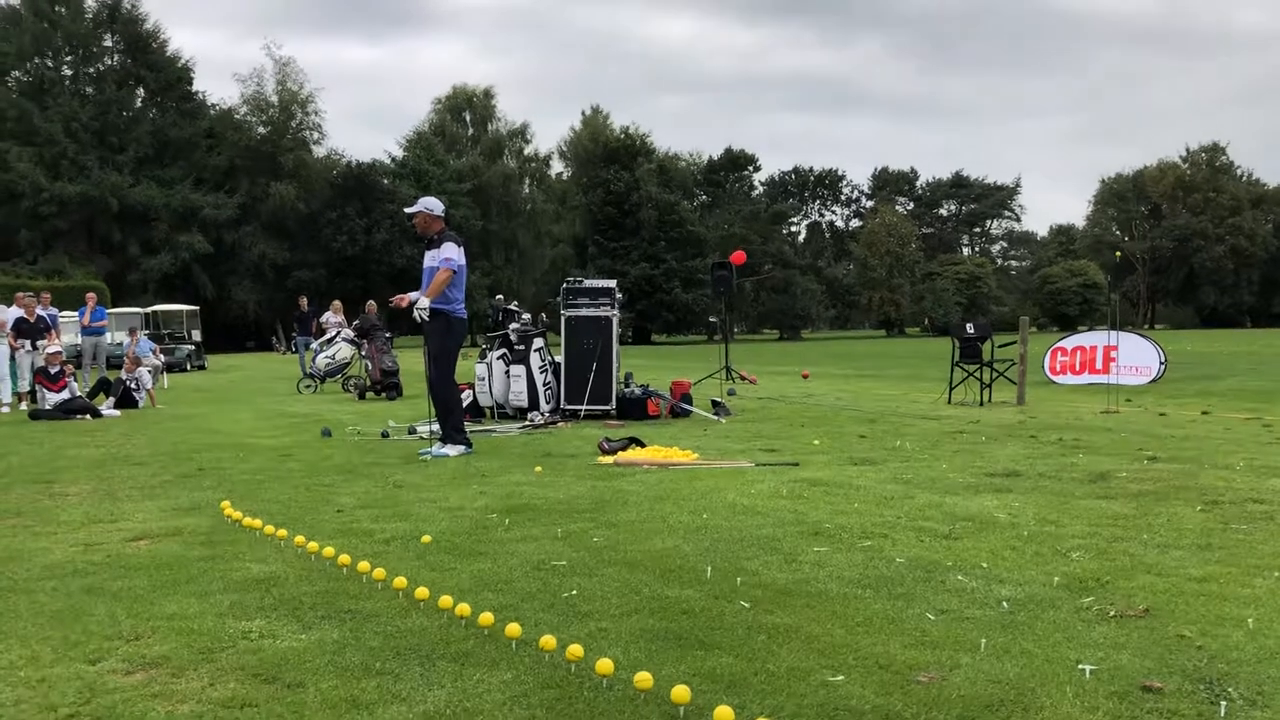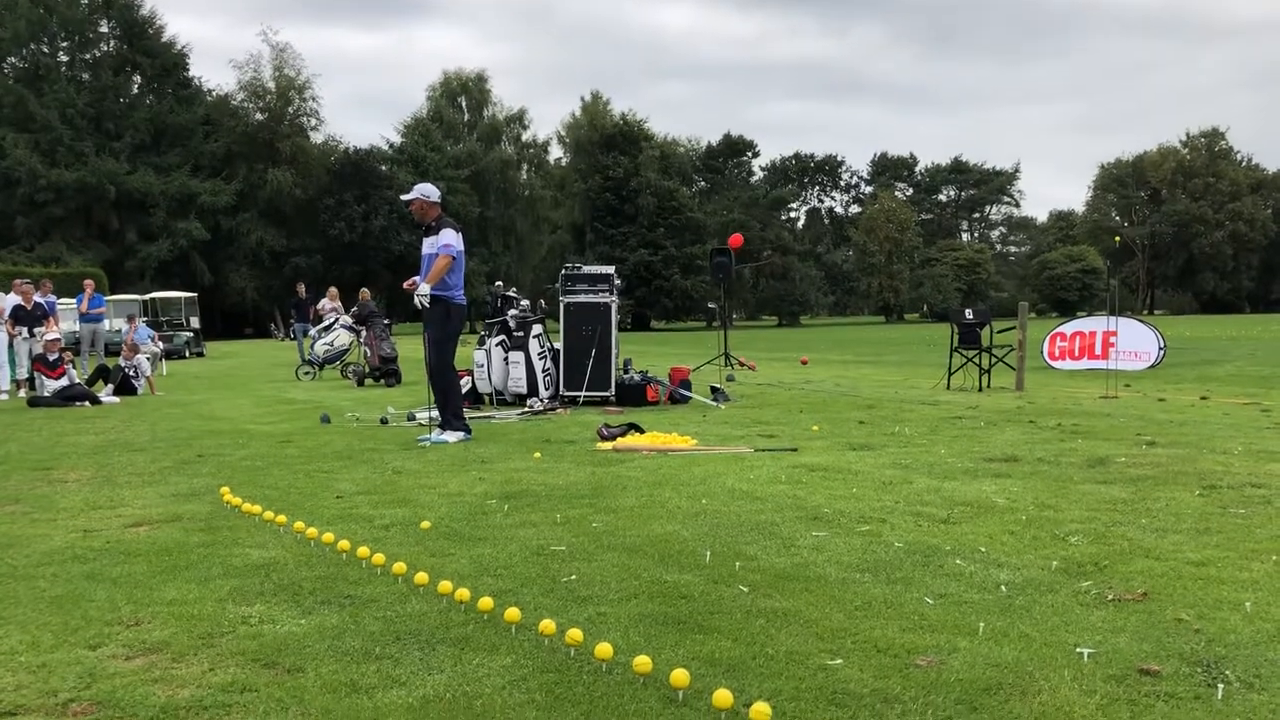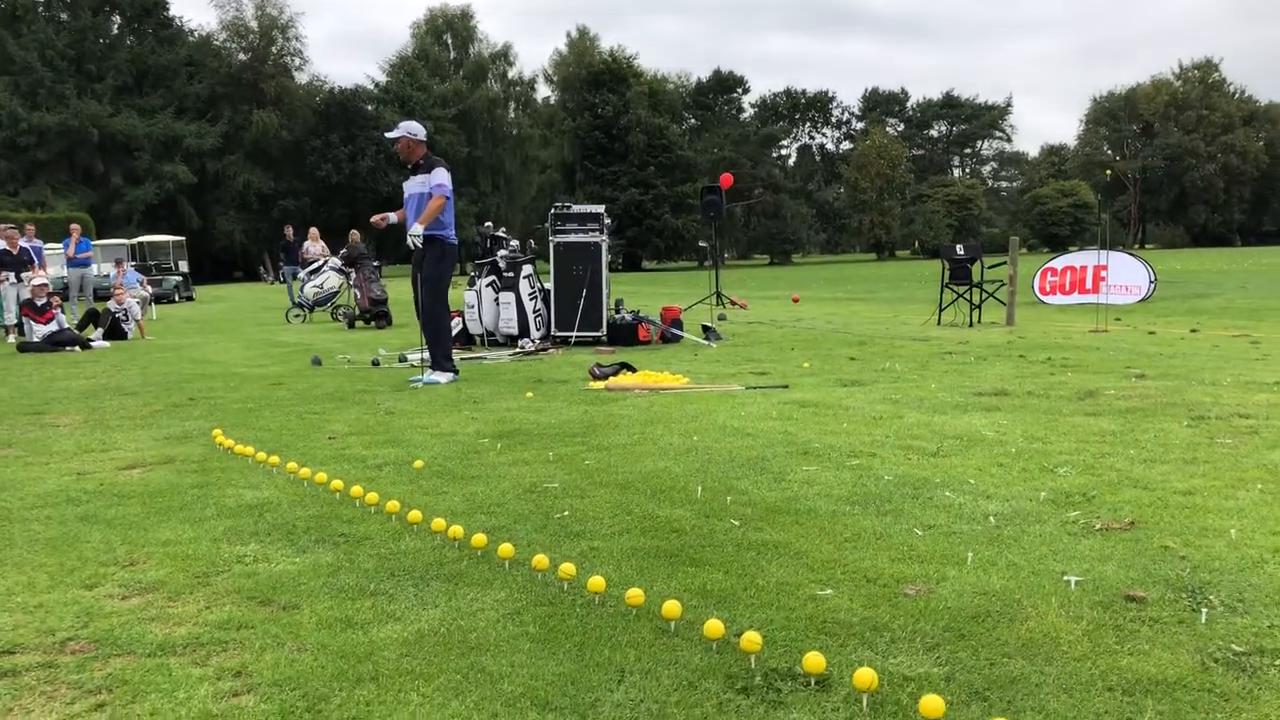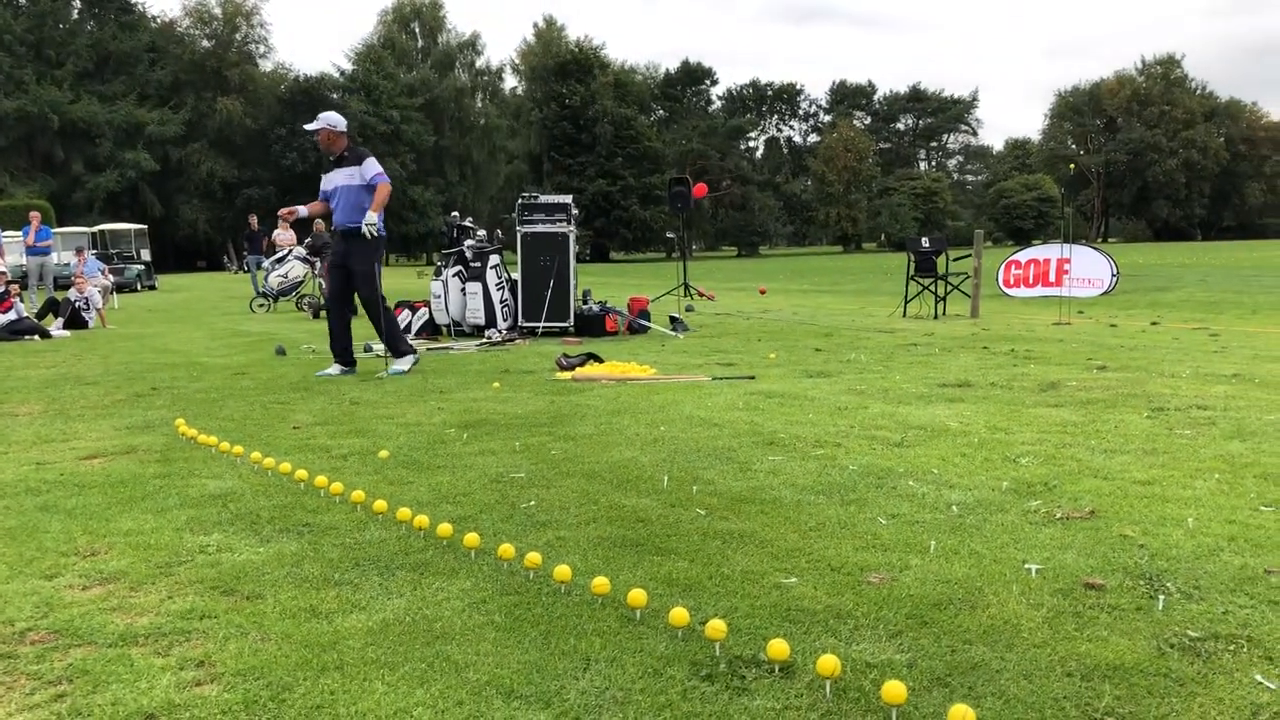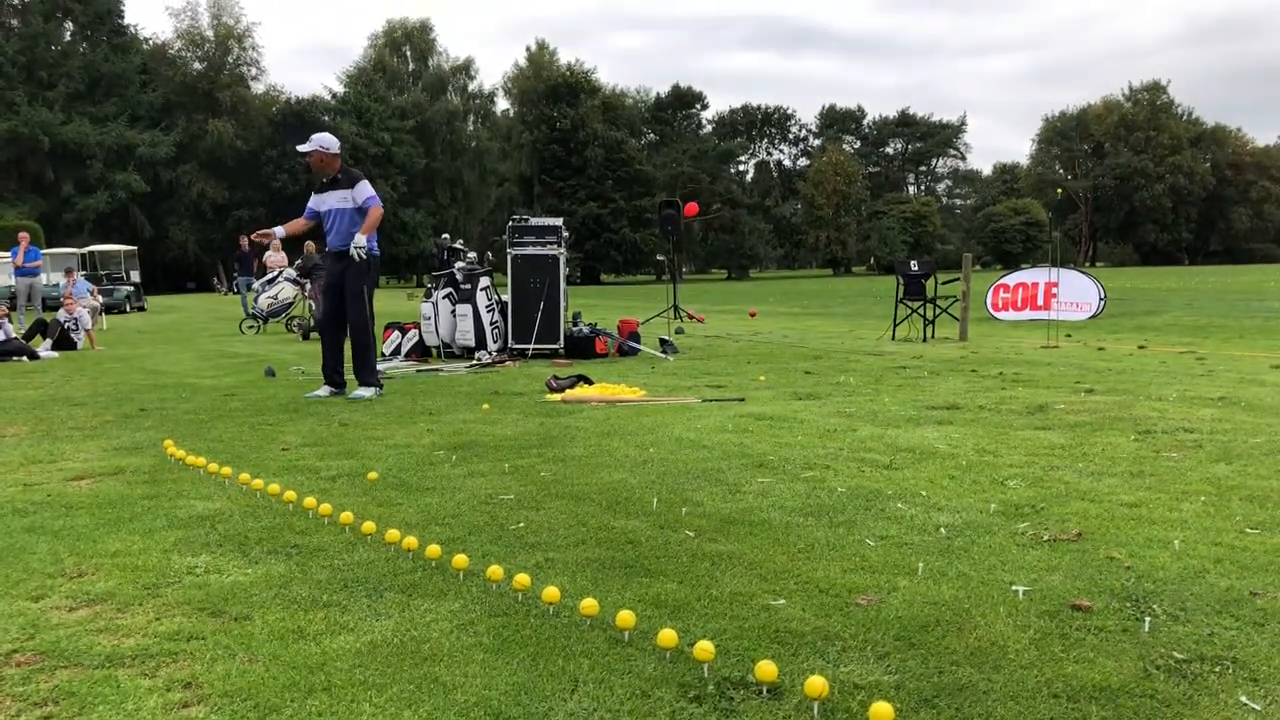
dt=1s
person 1, frame 1
left shoulder: (449, 242)
right shoulder: (431, 245)
left elbow: (447, 273)
left wrist: (425, 299)
right wrist: (413, 296)
left hip: (448, 320)
right hip: (435, 319)
left knee: (443, 381)
right knee: (437, 383)
left ankle: (459, 441)
right ankle: (448, 438)
person 1, frame 2
left shoulder: (447, 228)
right shoulder: (429, 231)
left elbow: (446, 259)
left wrist: (426, 285)
right wrist: (418, 280)
left hip: (447, 306)
right hip: (434, 305)
left knee: (442, 367)
right knee: (435, 368)
left ankle: (458, 427)
right ankle: (447, 424)
person 1, frame 3
left shoulder: (436, 167)
right shoulder: (411, 174)
left elbow: (440, 199)
left wrist: (419, 226)
right wrist: (391, 217)
left hip: (439, 245)
right hip: (421, 246)
left knee: (434, 306)
right knee: (423, 309)
left ankle: (445, 368)
right ankle: (437, 366)
person 1, frame 4
left shoulder: (362, 159)
right shoulder: (330, 169)
left elbow: (384, 186)
right elbow: (325, 203)
left wrist: (372, 213)
right wrist: (300, 211)
left hip: (366, 238)
right hip: (341, 239)
left knee: (371, 298)
right knee: (336, 302)
left ankle: (404, 353)
right ankle: (344, 362)
person 1, frame 5
left shoulder: (354, 180)
right shoulder: (320, 189)
left elbow: (376, 210)
right elbow: (306, 220)
left wrist: (361, 236)
right wrist: (276, 232)
left hip: (360, 258)
right hip: (334, 259)
left knee: (359, 321)
right knee: (329, 322)
left ankle: (370, 383)
right ankle: (333, 382)
